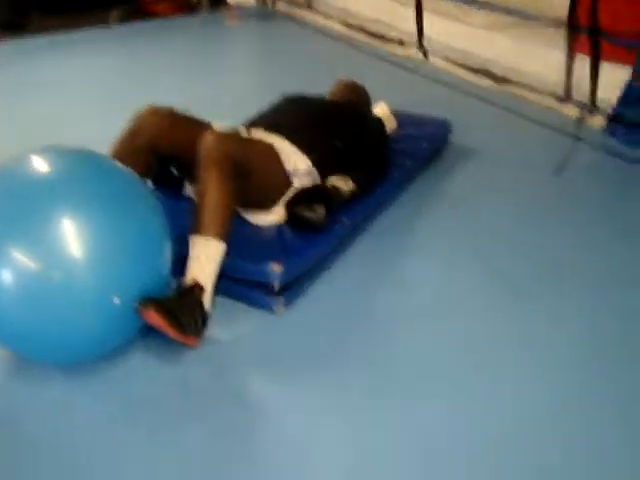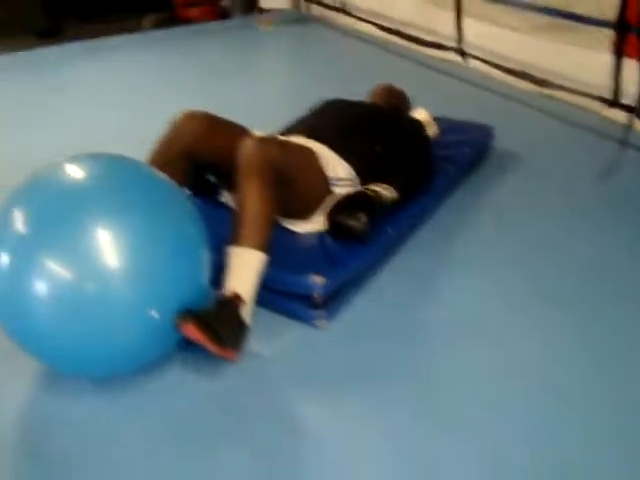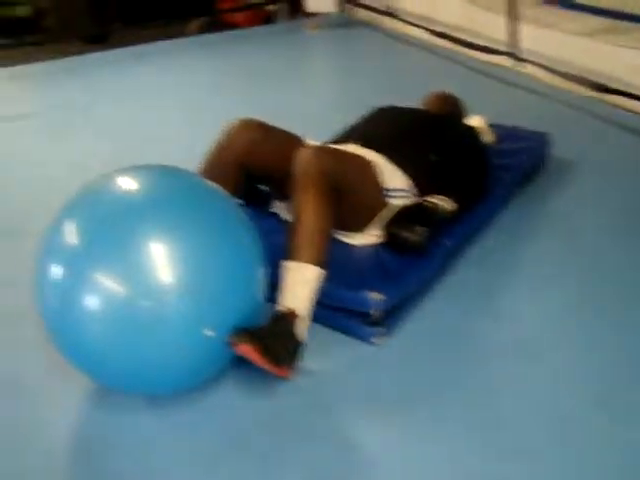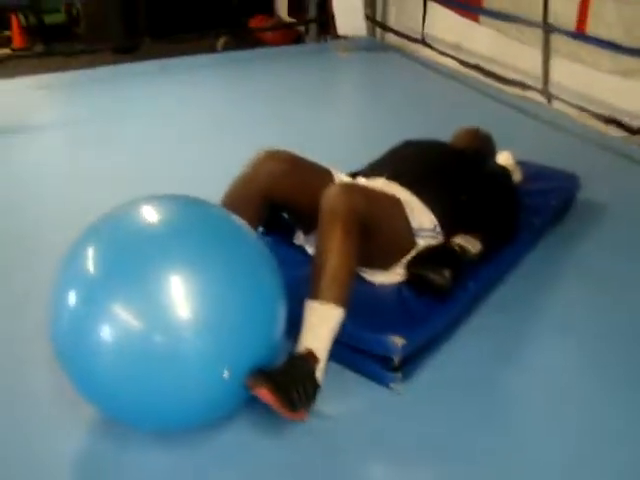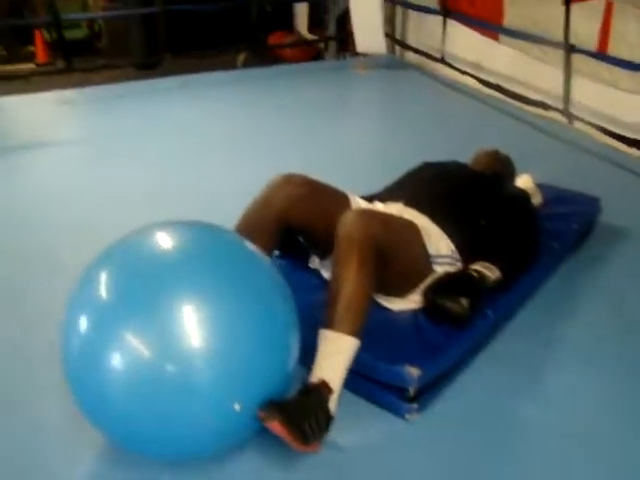
dt=0.2s
person 1, frame 1
left shoulder: (363, 123)
right shoulder: (297, 103)
left elbow: (373, 164)
right elbow: (250, 130)
left wrist: (333, 191)
left hip: (292, 163)
right hip: (240, 153)
left knee: (217, 144)
right knee: (154, 120)
left ankle: (195, 299)
person 1, frame 2
left shoulder: (404, 129)
right shoulder: (336, 106)
left elbow: (415, 171)
right elbow: (289, 133)
left wrist: (376, 197)
left hip: (333, 170)
right hip: (274, 165)
left knee: (258, 150)
right knee: (192, 125)
left ankle: (235, 311)
person 1, frame 3
left shoulder: (459, 137)
right shoulder: (388, 114)
left elbow: (471, 180)
right elbow: (341, 143)
left wrist: (432, 209)
right wrist: (266, 173)
left hip: (387, 180)
right hip: (330, 171)
left knee: (314, 160)
right knee: (245, 134)
left ankle: (289, 327)
person 1, frame 4
left shoulder: (488, 176)
right shoulder: (417, 147)
left elbow: (500, 221)
right elbow: (363, 178)
left wrist: (459, 252)
left hip: (413, 215)
left knee: (343, 198)
right knee: (272, 165)
person 1, frame 5
left shoulder: (507, 200)
right shoulder: (435, 169)
left elbow: (520, 247)
right elbow: (380, 201)
left wrist: (477, 278)
left hip: (431, 243)
left knee: (360, 225)
right knee: (288, 190)
